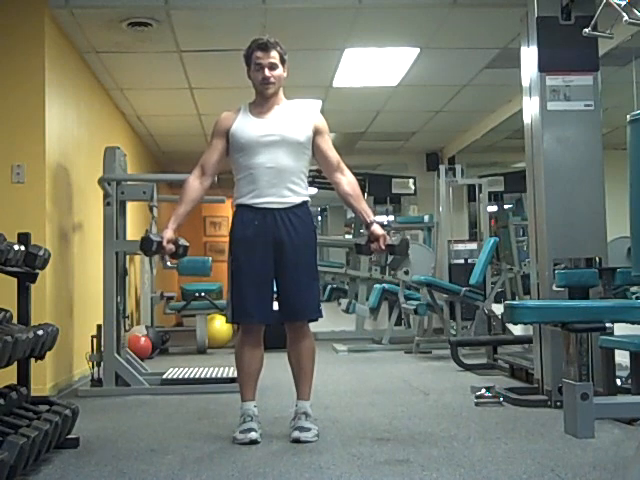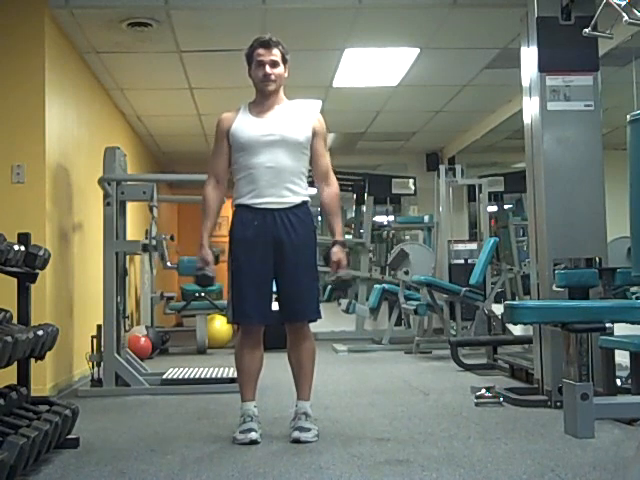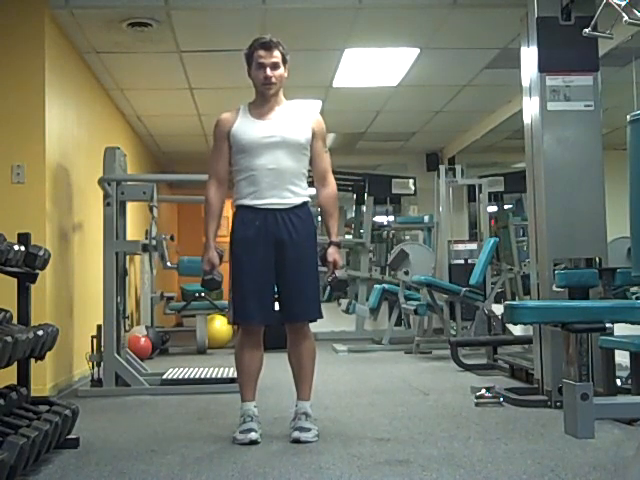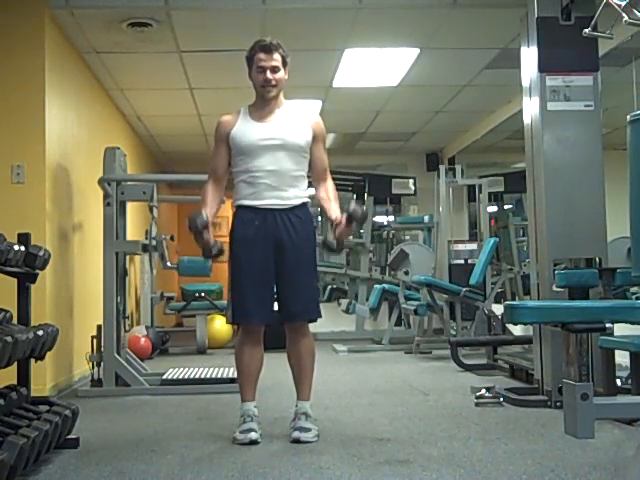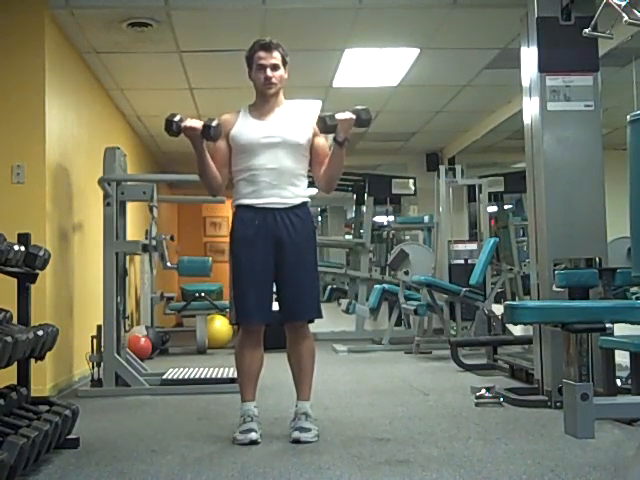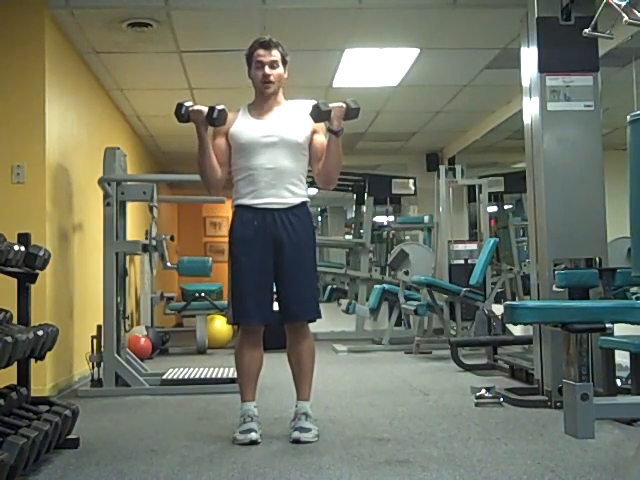
dt=0.7s
person 1, frame 1
left shoulder: (309, 116)
right shoulder: (230, 121)
left elbow: (339, 173)
right elbow: (201, 175)
left wrist: (370, 221)
right wrist: (172, 225)
left hip: (295, 219)
right hip: (249, 223)
left knee: (299, 320)
right knee: (250, 322)
left ankle: (303, 410)
right ankle: (248, 412)
person 1, frame 2
left shoulder: (309, 117)
right shoulder: (230, 122)
left elbow: (327, 181)
right elbow: (216, 184)
left wrist: (338, 239)
right wrist: (204, 240)
left hip: (295, 221)
right hip: (249, 223)
left knee: (299, 322)
right knee: (249, 323)
left ankle: (303, 410)
right ankle: (248, 412)
person 1, frame 3
left shoulder: (309, 119)
right shoulder: (229, 123)
left elbow: (325, 183)
right elbow: (216, 185)
left wrist: (334, 240)
right wrist: (209, 243)
left hip: (296, 221)
right hip: (250, 224)
left knee: (299, 322)
right knee: (250, 323)
left ankle: (303, 411)
right ankle: (248, 413)
person 1, frame 4
left shoulder: (309, 121)
right shoulder: (229, 124)
left elbow: (322, 179)
right elbow: (216, 181)
left wrist: (335, 214)
right wrist: (206, 217)
left hip: (295, 220)
right hip: (249, 223)
left knee: (299, 320)
right knee: (250, 322)
left ankle: (303, 410)
right ankle: (248, 412)
person 1, frame 5
left shoulder: (309, 119)
right shoulder: (230, 123)
left elbow: (326, 183)
right elbow: (216, 186)
left wrist: (340, 140)
right wrist: (198, 145)
left hip: (295, 219)
right hip: (250, 222)
left knee: (299, 320)
right knee: (250, 321)
left ankle: (303, 410)
right ankle: (249, 413)
person 1, frame 6
left shoulder: (308, 118)
right shoulder: (230, 122)
left elbow: (327, 180)
right elbow: (214, 184)
left wrist: (335, 131)
right wrist: (202, 133)
left hip: (295, 219)
right hip: (249, 222)
left knee: (299, 321)
right knee: (249, 322)
left ankle: (303, 411)
right ankle: (249, 412)
